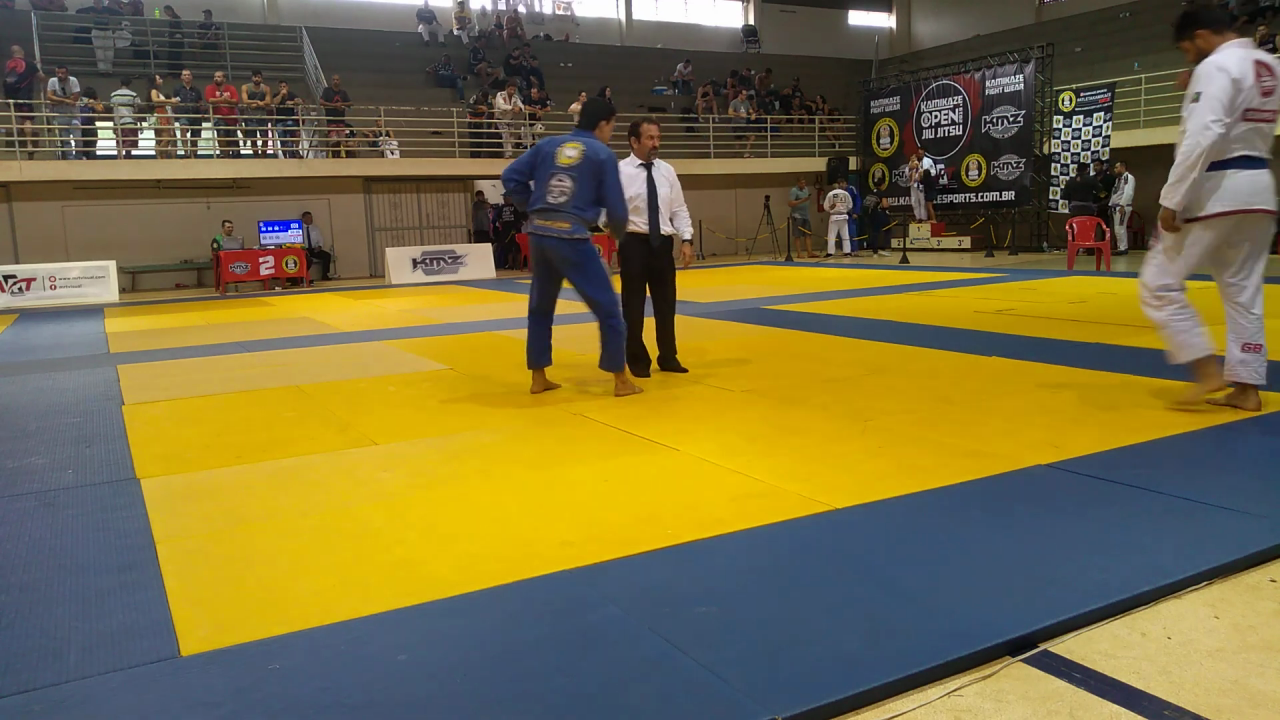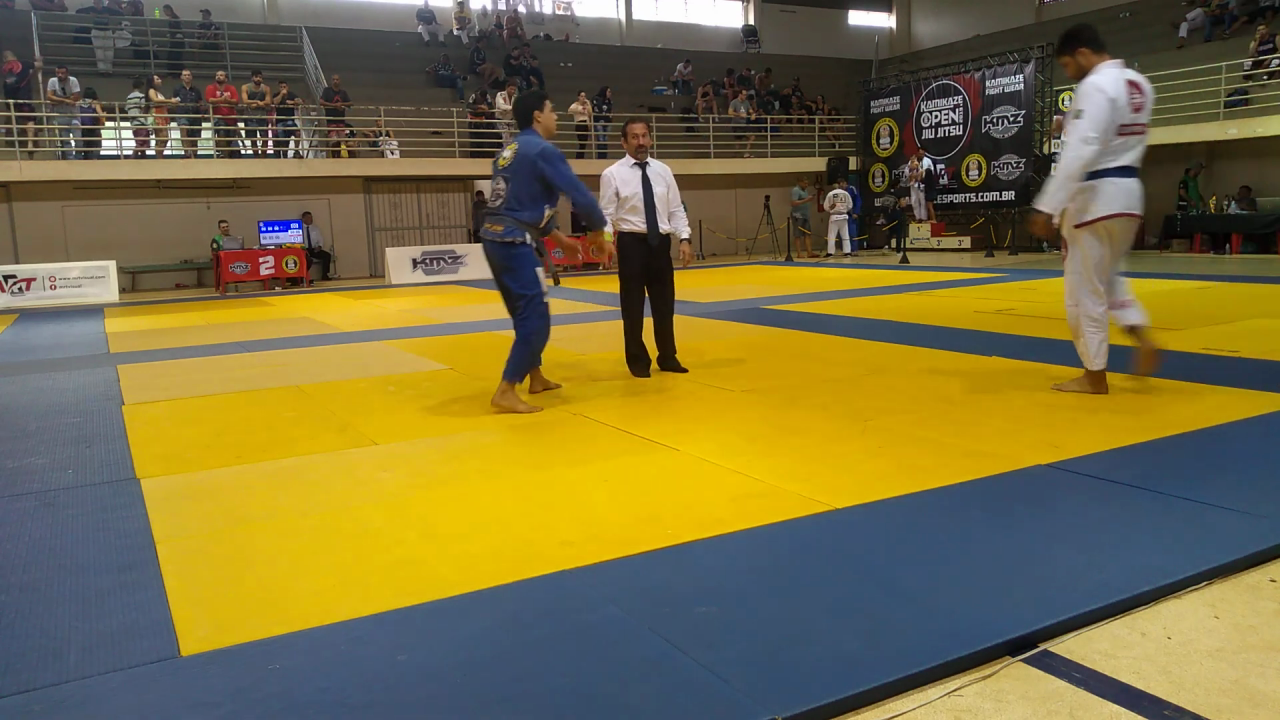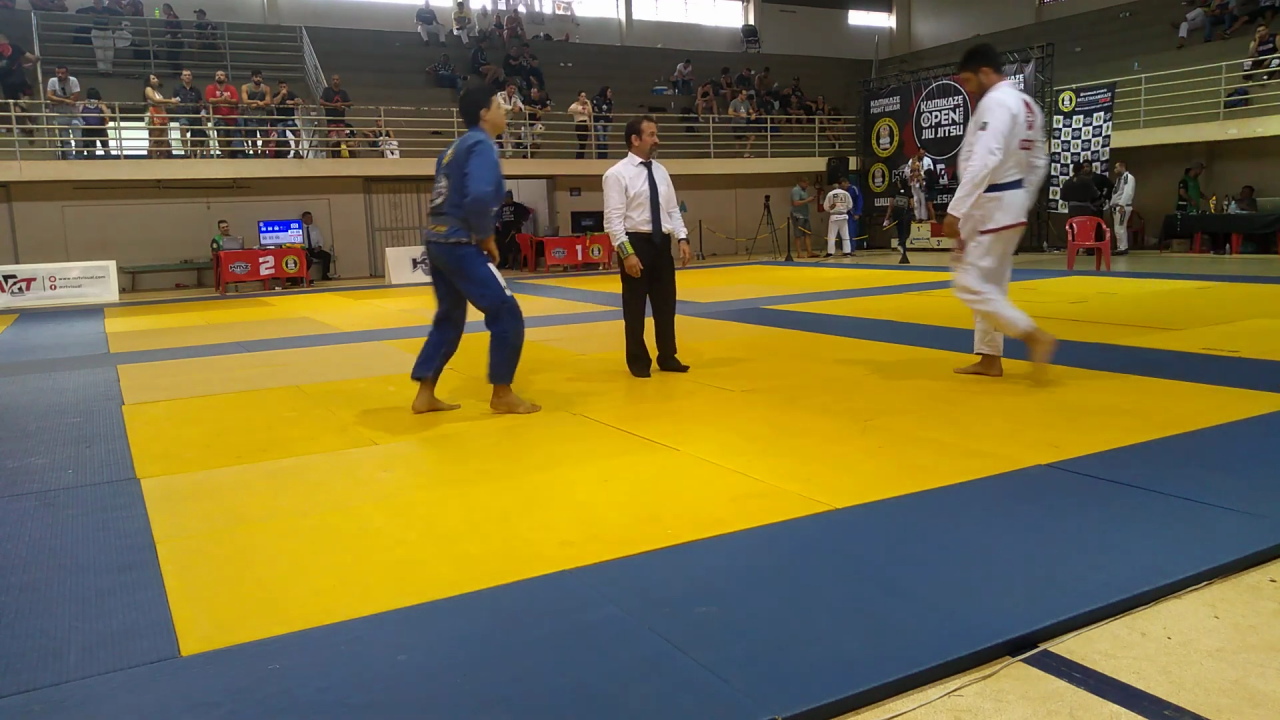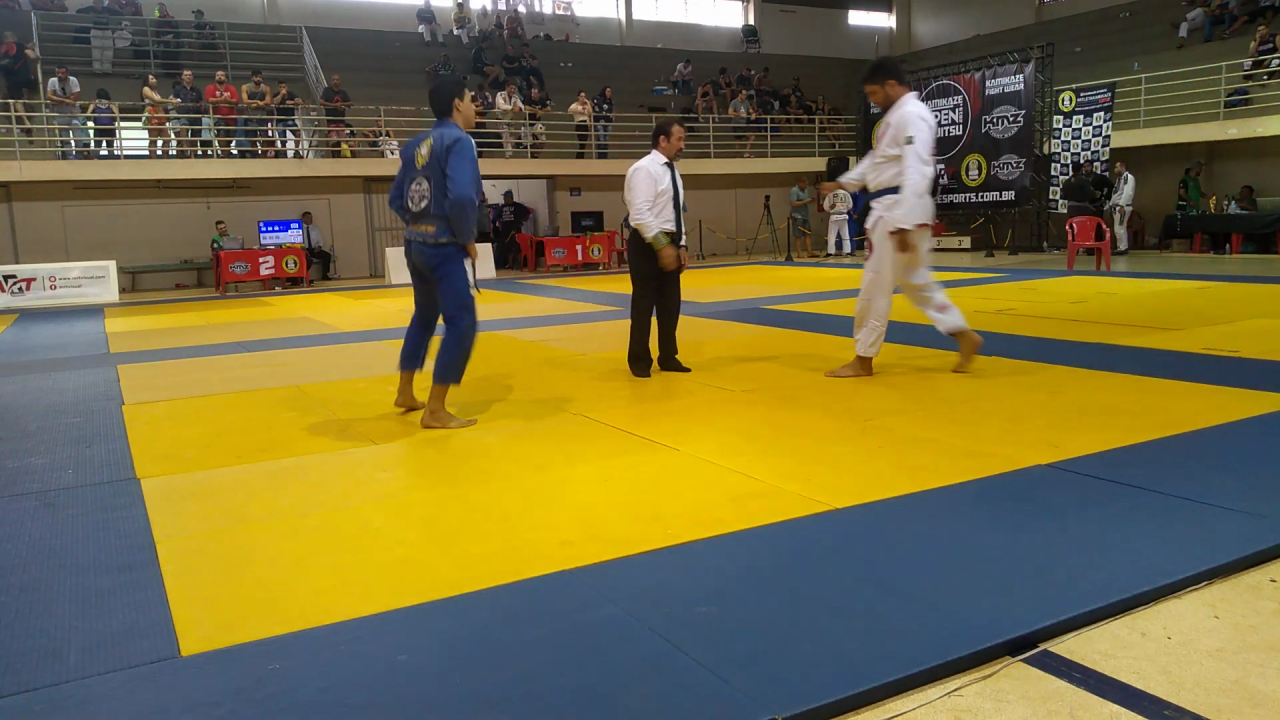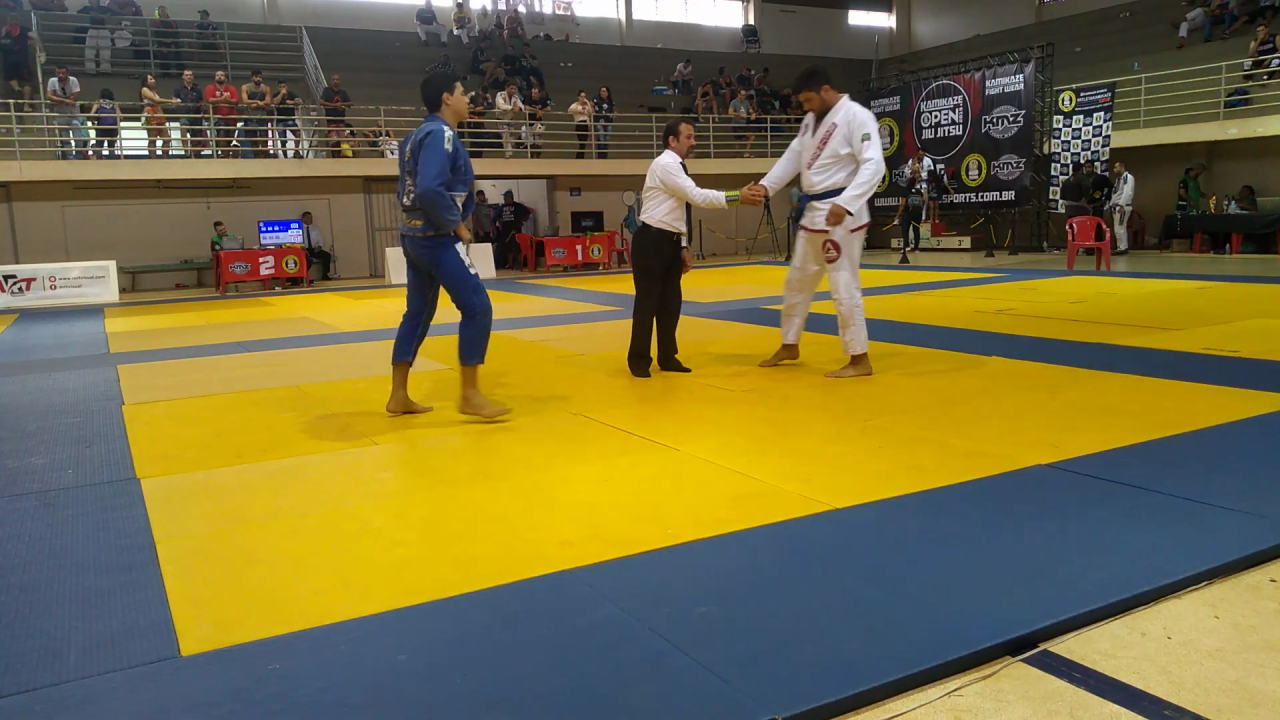
dt=0.5s
person 1, frame 1
left shoulder: (1215, 66)
left elbow: (1202, 137)
left wrist: (1171, 198)
left hip: (1213, 188)
left knee: (1160, 283)
right knee: (1244, 290)
left ankle: (1207, 367)
right ankle: (1247, 386)
person 1, frame 2
left shoulder: (1096, 86)
right shoulder: (1141, 84)
left elbow: (1080, 152)
left wrist: (1045, 206)
left hip: (1095, 193)
right hip: (1128, 190)
left knee: (1085, 289)
right knee: (1105, 278)
left ankle: (1094, 376)
right ankle: (1142, 337)
person 1, frame 3
left shoulder: (995, 104)
right shoulder: (1026, 104)
left elbow: (984, 162)
right elbow: (1037, 164)
left wrist: (956, 210)
left hip: (990, 204)
right hip: (1014, 204)
left knee: (972, 285)
right knee: (990, 283)
left ankle: (1036, 337)
right ankle: (989, 357)
person 1, frame 4
left shoulder: (911, 115)
right shoulder: (899, 114)
left elbow: (917, 172)
right elbow: (877, 158)
left wrist: (905, 224)
right wrist: (844, 182)
left hip: (897, 210)
right hip: (896, 210)
left knee: (875, 287)
right knee: (917, 282)
left ankle: (863, 360)
right ankle: (964, 337)
person 1, frame 5
left shoulder: (857, 117)
right shoulder: (813, 119)
left elbow: (873, 166)
right elbow: (793, 157)
left wrist: (846, 203)
right wrist: (767, 184)
left hip: (839, 215)
right hip: (812, 214)
left knee: (843, 287)
right knee: (797, 282)
left ankle: (860, 359)
right ankle: (789, 347)
person 2, frame 1
left shoulder: (546, 146)
right shoulder: (603, 155)
left elbow: (511, 177)
right elbow: (617, 212)
right wrist: (619, 229)
left hip: (538, 234)
right hip: (572, 238)
left knee: (541, 307)
right knee: (608, 309)
left ankle: (538, 377)
right ankle: (621, 380)
person 2, frame 2
left shoulder: (507, 152)
right shoulder: (542, 150)
right elbow: (578, 195)
right wrist: (598, 230)
left hip: (492, 239)
right hip: (514, 244)
left knee: (525, 313)
right knee: (536, 320)
left ankle: (534, 377)
right ankle: (505, 392)
person 2, frame 3
left shoulder: (454, 148)
right shoulder: (482, 146)
right elbow: (479, 197)
right wrist: (486, 237)
left hip: (436, 241)
right hip: (459, 244)
left knee: (450, 317)
right knee: (506, 315)
left ankle: (425, 395)
right ankle: (502, 395)
person 2, frame 4
left shoulder: (416, 143)
right shoulder: (459, 141)
left elbow: (396, 197)
right elbow: (462, 197)
right wrist: (468, 237)
left hip: (415, 241)
right hip: (443, 244)
left knee: (426, 316)
right knee: (461, 324)
left ankle: (405, 392)
right ankle: (435, 409)
person 2, frame 5
left shoulder: (418, 135)
right shoulder: (440, 134)
right elbow: (430, 190)
right wrist: (455, 225)
left hip: (414, 235)
right hip: (435, 237)
left knee: (418, 312)
right knee: (476, 307)
left ankle: (398, 396)
right ankle: (470, 395)
person 3, frame 1
left shoulder: (667, 171)
right shoulder: (619, 173)
left elbow: (679, 209)
left wrist: (686, 239)
left hip: (662, 243)
right hip: (634, 243)
left knee: (666, 302)
right knee: (634, 304)
left ankle: (668, 357)
right ankle: (638, 359)
person 3, frame 2
left shoulder: (663, 171)
right shoulder: (613, 174)
left elbow: (676, 209)
right elbow: (605, 214)
left wrist: (684, 238)
left hip: (660, 243)
right hip: (632, 243)
left knee: (664, 302)
right knee: (633, 305)
left ankle: (667, 357)
right ankle: (638, 360)
person 3, frame 3
left shoulder: (660, 171)
right shoulder: (617, 174)
left elbow: (672, 210)
right elbow: (613, 219)
left wrist: (682, 238)
right wrist: (627, 253)
left hip: (661, 243)
right hip: (635, 244)
left knee: (666, 302)
right knee: (635, 306)
left ankle: (667, 356)
right ankle: (638, 360)
person 3, frame 4
left shoulder: (673, 172)
right shoulder: (644, 169)
right elbow: (641, 214)
left wrist: (680, 245)
right wrist: (662, 245)
left hip: (668, 244)
right hip: (647, 244)
left knee: (671, 303)
right knee: (644, 303)
left ankle: (668, 357)
right ankle: (640, 360)
person 3, frame 5
left shoulder: (677, 168)
right shoulder: (665, 165)
right elbow: (697, 197)
left wrist: (683, 247)
right wrist: (739, 196)
left hip: (670, 242)
right hip: (651, 241)
left knee: (670, 302)
right knee: (647, 301)
left ankle: (667, 357)
right ankle: (639, 359)
